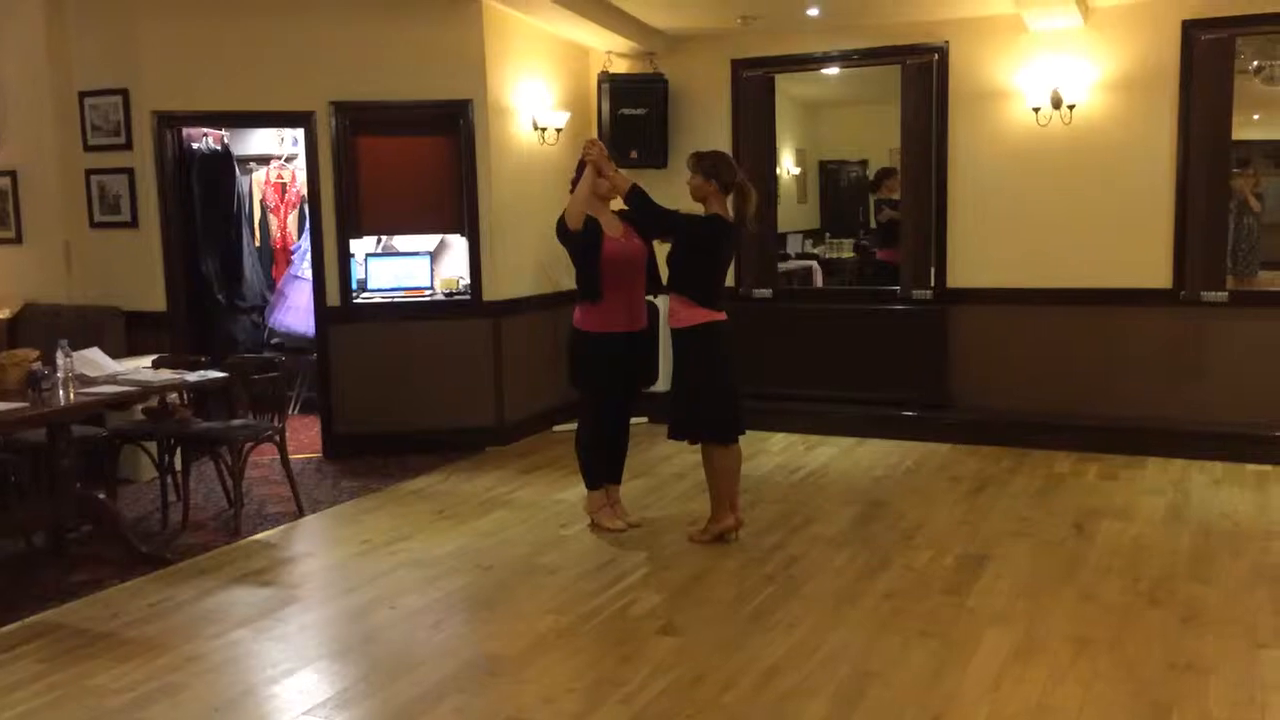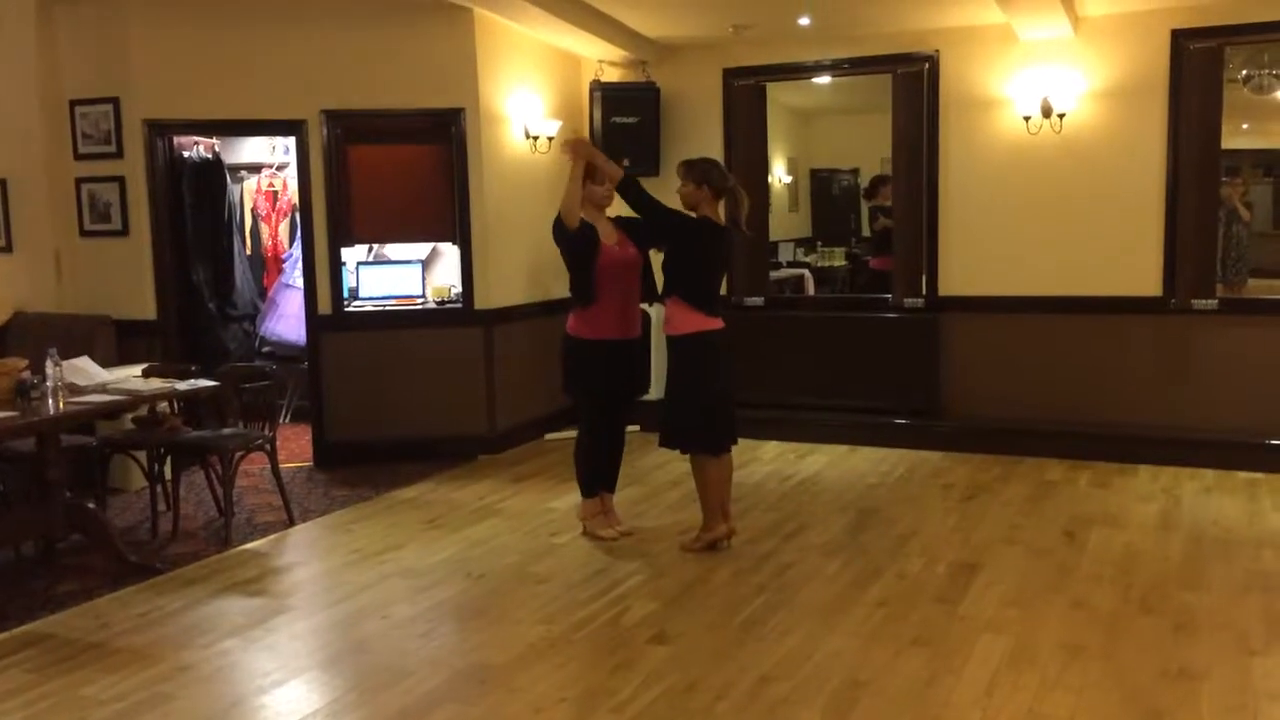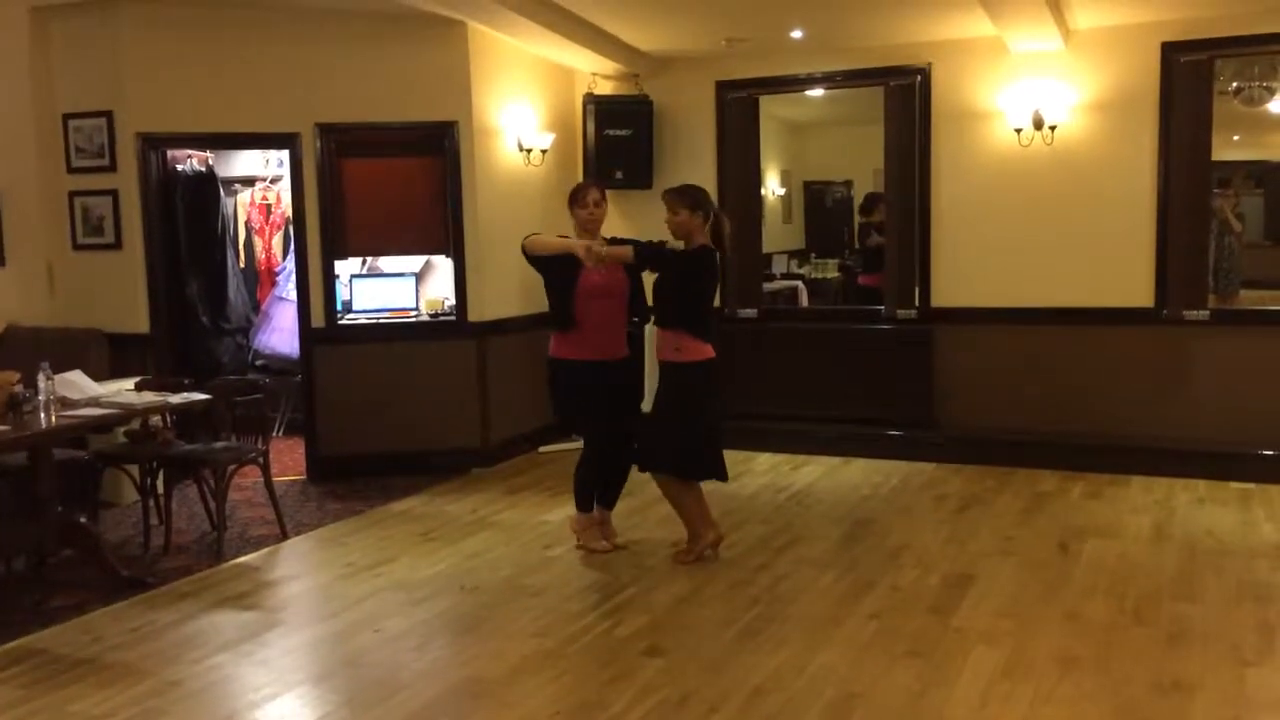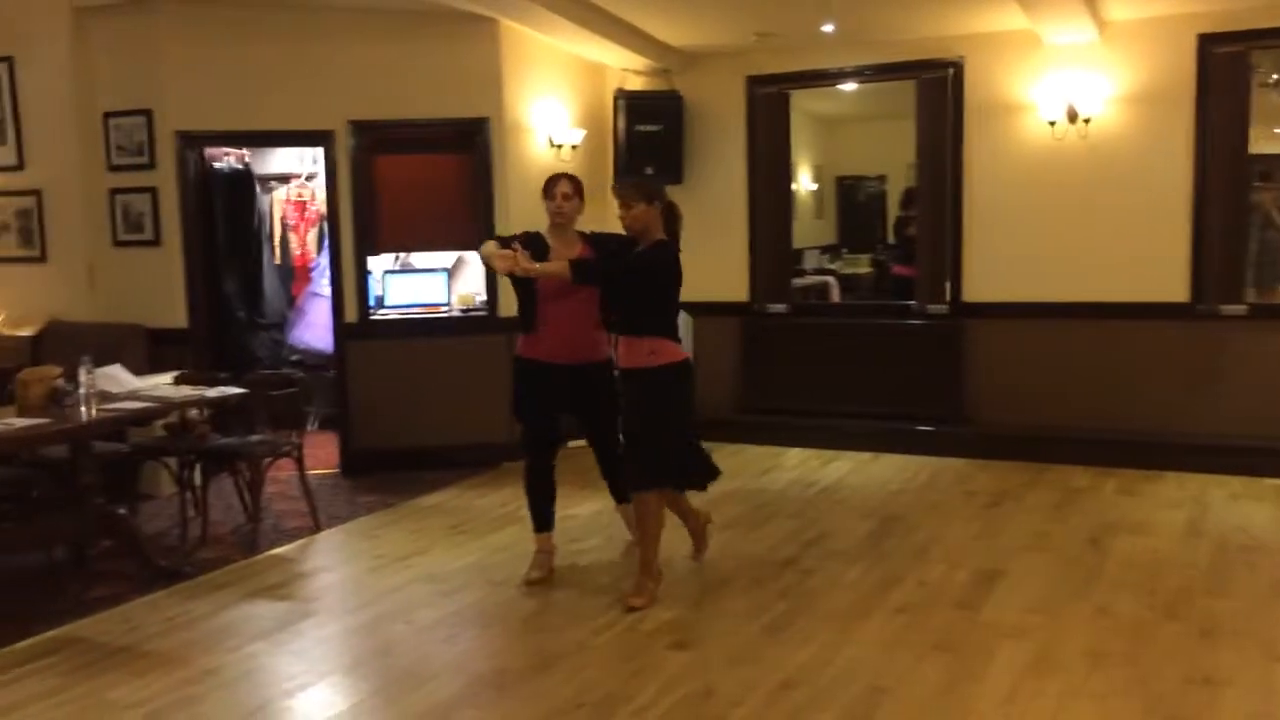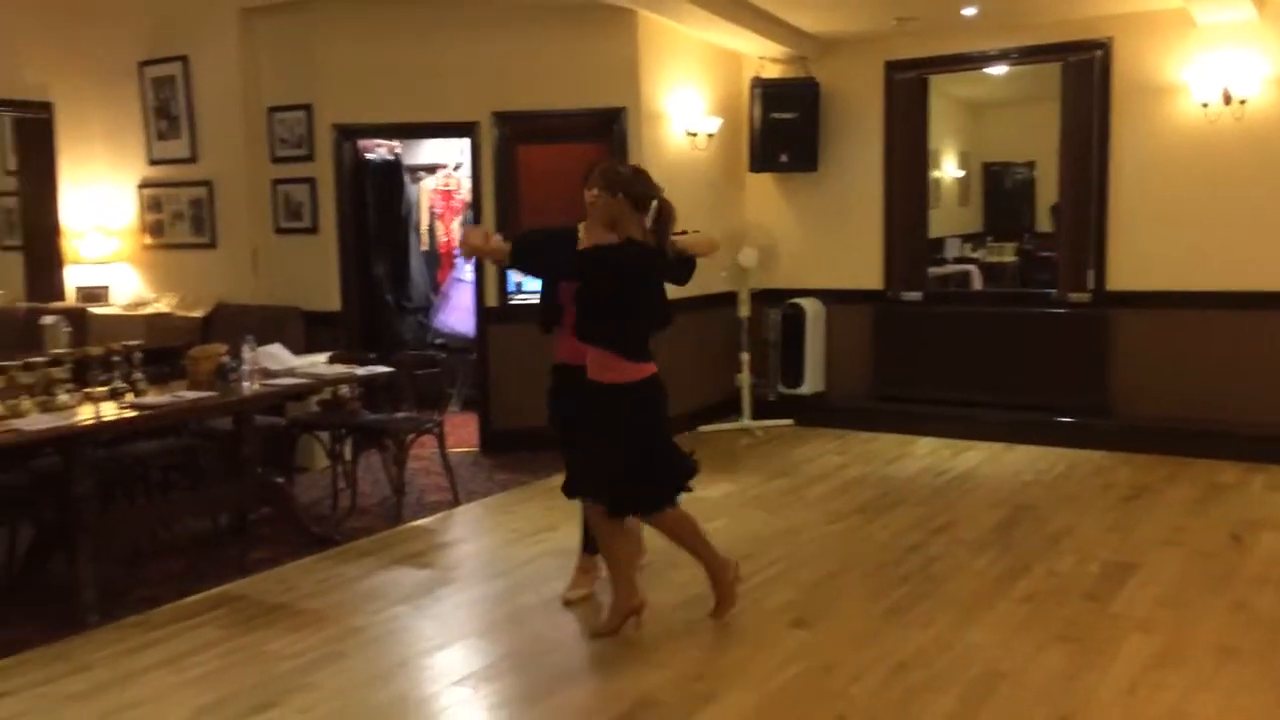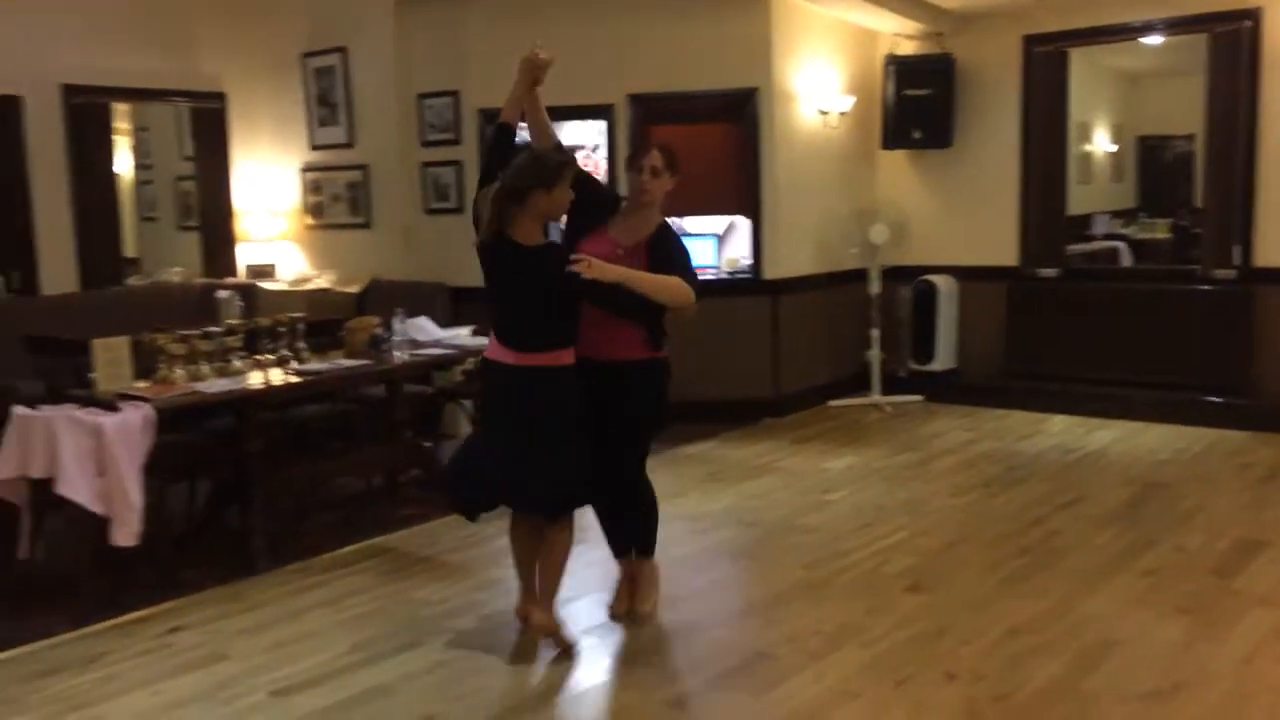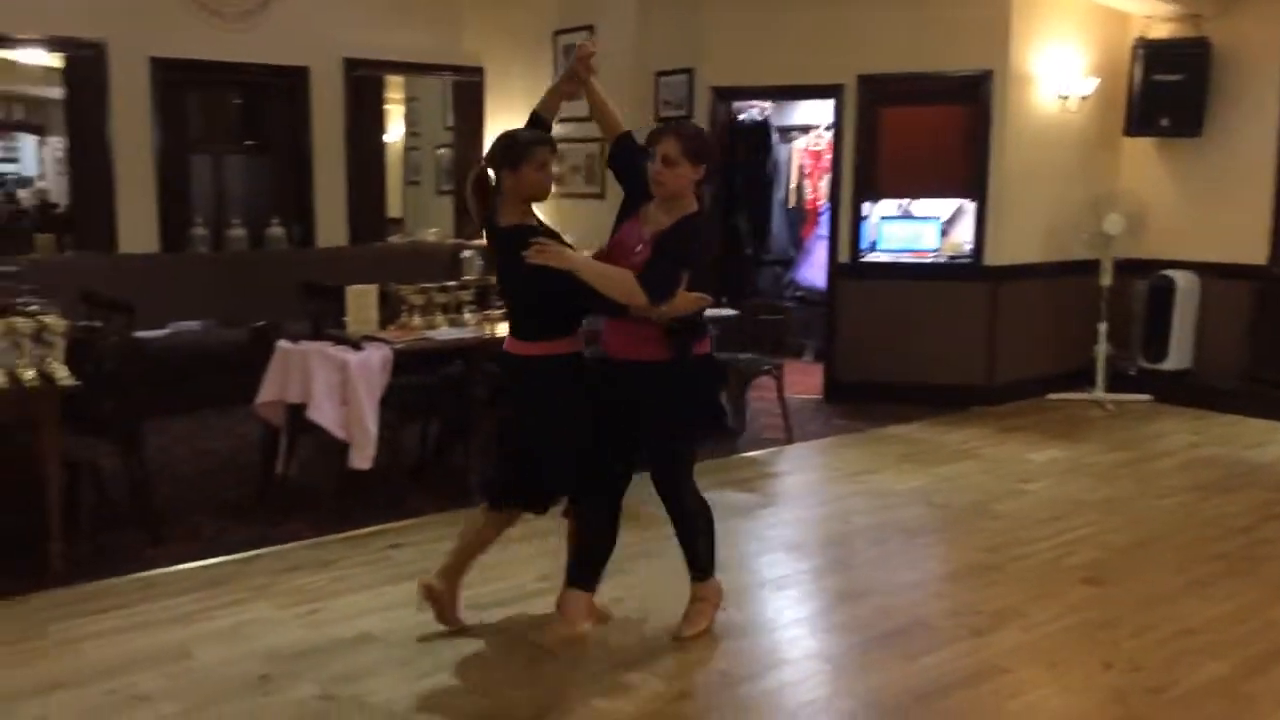
dt=0.7s
person 1, frame 1
left shoulder: (707, 229)
right shoulder: (719, 227)
left elbow: (651, 214)
right elbow: (661, 222)
left wrist: (605, 168)
right wrist: (611, 171)
left hip: (697, 336)
right hip: (710, 332)
left knee: (711, 430)
right knee: (722, 428)
left ankle: (721, 516)
right ankle: (731, 510)
person 1, frame 2
left shoulder: (697, 231)
right shoulder: (715, 233)
left elbow: (642, 201)
right elbow: (658, 228)
left wrist: (594, 156)
left hip: (693, 343)
right hip: (706, 339)
left knee: (701, 438)
right knee: (714, 437)
left ankle: (713, 524)
right ankle: (723, 519)
person 1, frame 3
left shoulder: (701, 259)
right shoulder: (686, 257)
left elbow: (650, 257)
left wrist: (599, 250)
left hip: (690, 369)
right hip: (679, 366)
left knee: (660, 455)
right knee: (677, 454)
left ankle: (702, 532)
right ankle: (704, 530)
person 1, frame 4
left shoulder: (660, 257)
right shoulder: (636, 253)
left elbow: (600, 272)
left wrist: (534, 269)
left hip: (661, 372)
right hip: (637, 372)
left knee: (645, 473)
right knee: (659, 463)
left ankle: (648, 571)
right ankle: (693, 519)
person 1, frame 5
left shoulder: (619, 258)
right shoulder: (644, 254)
right elbow: (657, 314)
left hip: (624, 394)
right hip: (618, 389)
left knee: (649, 499)
right knee: (597, 501)
left ankle: (719, 567)
right ankle: (625, 596)
person 1, frame 6
left shoulder: (491, 235)
right shoulder: (558, 263)
left elbow: (497, 154)
left wrist: (523, 85)
left hip: (502, 378)
right hip: (548, 384)
left knee: (516, 493)
right knee: (556, 498)
left ankle: (529, 598)
right ankle: (544, 605)
person 1, frame 7
left shoulder: (508, 224)
right shoulder: (520, 241)
left elbow: (533, 133)
right elbow: (582, 295)
left wrist: (566, 81)
right wrist: (662, 307)
left hip: (534, 366)
right hip: (547, 372)
left knee: (518, 488)
person 2, frame 1
left shoulder: (632, 221)
right shoulder: (582, 226)
right elbow: (569, 225)
right wrist: (590, 168)
left hip: (634, 335)
right hip: (596, 338)
left knee: (621, 417)
right knee: (595, 417)
left ankle: (614, 496)
right ankle: (596, 502)
person 2, frame 2
left shoulder: (629, 229)
right shoulder: (576, 232)
right elbow: (565, 220)
right wrist: (577, 164)
left hip: (627, 343)
right hip: (589, 345)
left knee: (616, 426)
right knee: (593, 426)
left ankle: (607, 505)
right ankle: (590, 511)
person 2, frame 3
right shoulder: (564, 252)
right elbow: (530, 244)
right wrist: (567, 245)
left hip: (618, 364)
right hip: (574, 365)
left knee: (624, 442)
right knee: (597, 442)
left ankle: (603, 517)
right ankle: (583, 521)
person 2, frame 4
left shoulder: (600, 246)
right shoulder: (530, 244)
right elbow: (491, 247)
right wrist: (495, 256)
left hip: (591, 367)
right hip: (538, 368)
left knee: (605, 444)
right knee: (539, 455)
left ankle: (628, 511)
right ankle: (543, 545)
person 2, frame 5
right shoulder: (560, 241)
left elbow: (708, 244)
right elbow: (501, 249)
left wrist: (680, 245)
right wrist: (475, 242)
right hip: (571, 370)
right knee: (578, 460)
left ankle: (588, 563)
person 2, frame 6
left shoulder: (665, 242)
right shoulder: (595, 206)
left elbow: (685, 296)
right elbow: (549, 150)
left wrist: (618, 272)
right wrist: (530, 92)
left hip: (634, 372)
right hip: (582, 366)
left knee: (626, 471)
right knee: (598, 473)
left ankle: (644, 566)
right ankle: (627, 570)
person 2, frame 7
left shoulder: (692, 234)
right shoulder: (642, 199)
left elbow: (643, 293)
right elbow: (617, 135)
left wrist: (567, 260)
right wrist: (585, 79)
left hip: (673, 375)
right hip: (621, 369)
left knee: (673, 482)
right knee: (599, 480)
left ankle: (706, 590)
right ankle: (578, 603)
